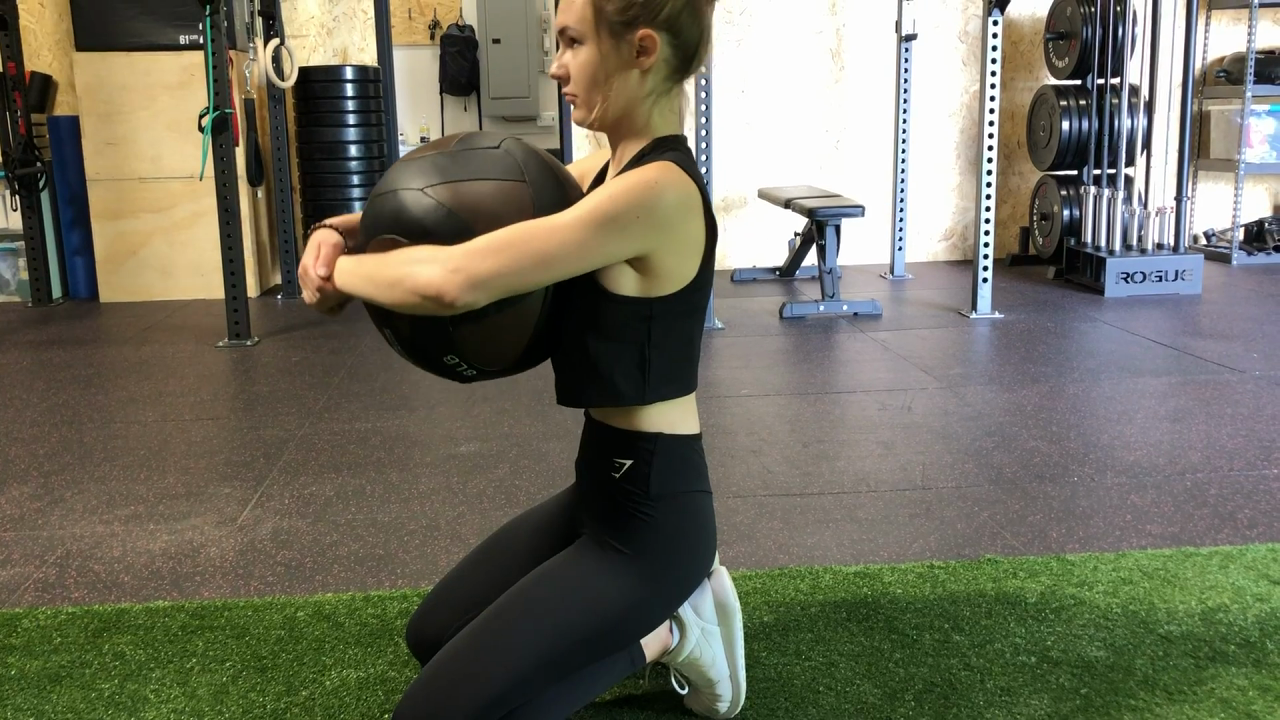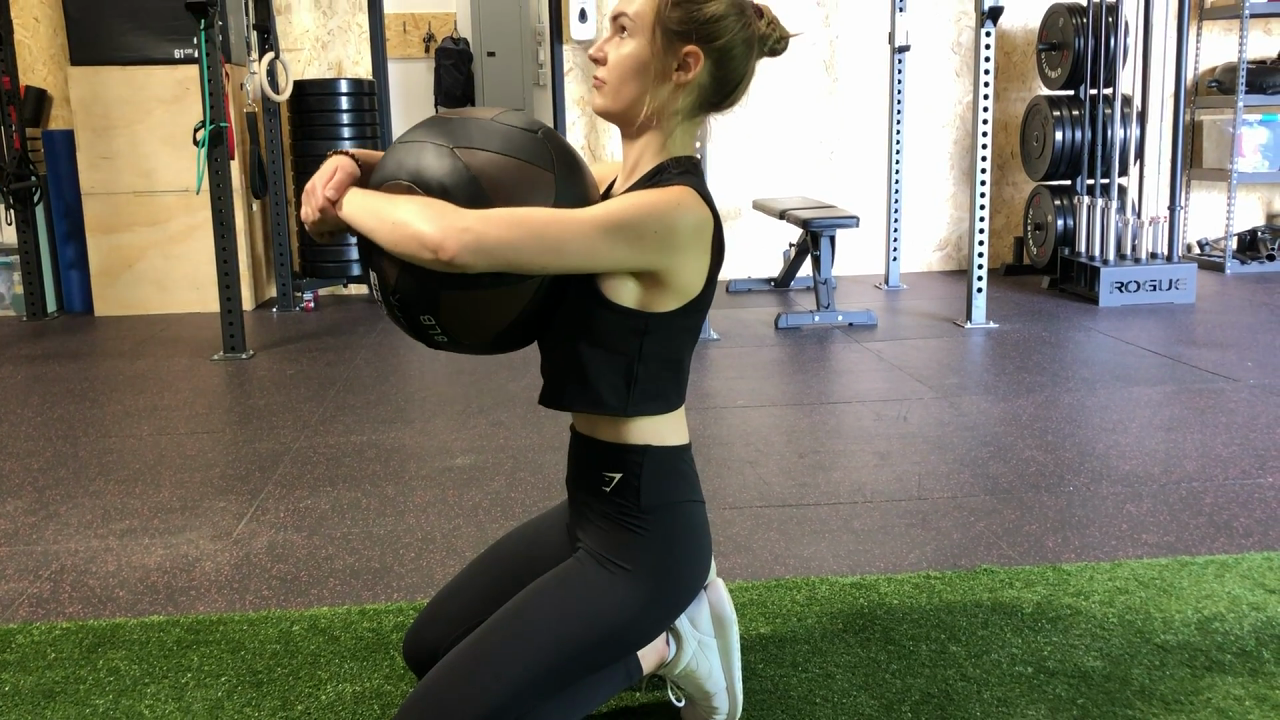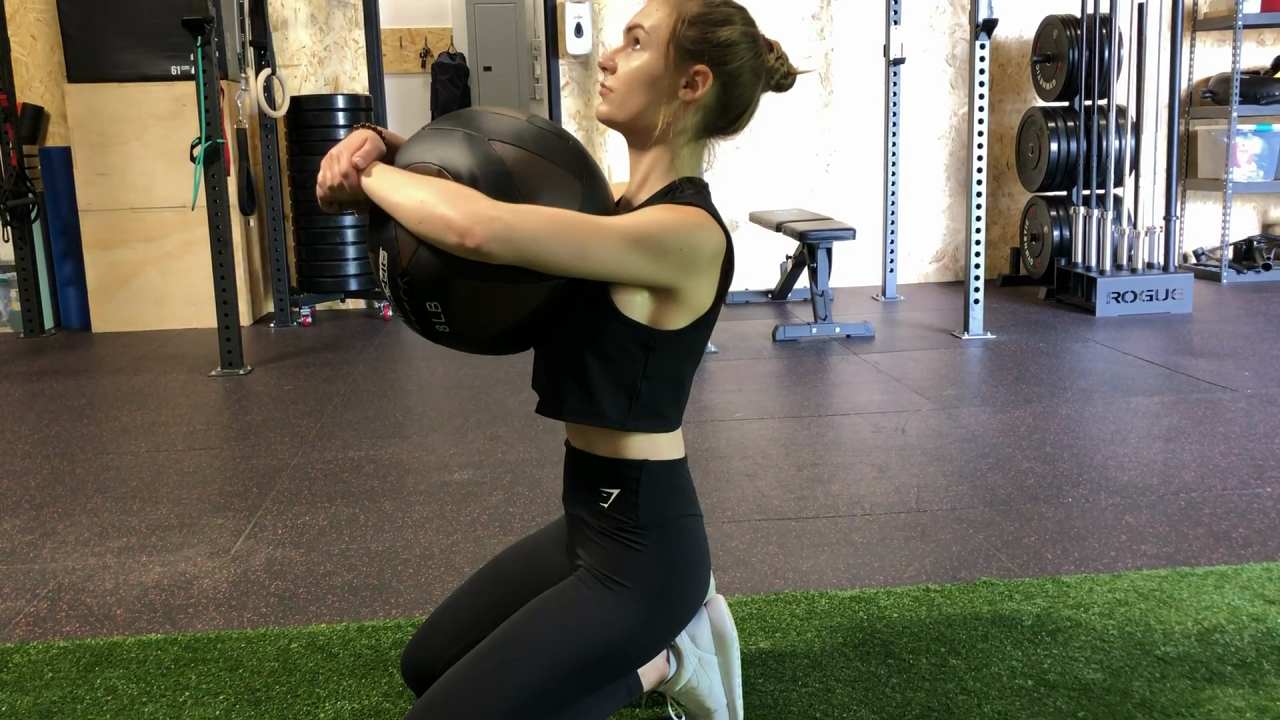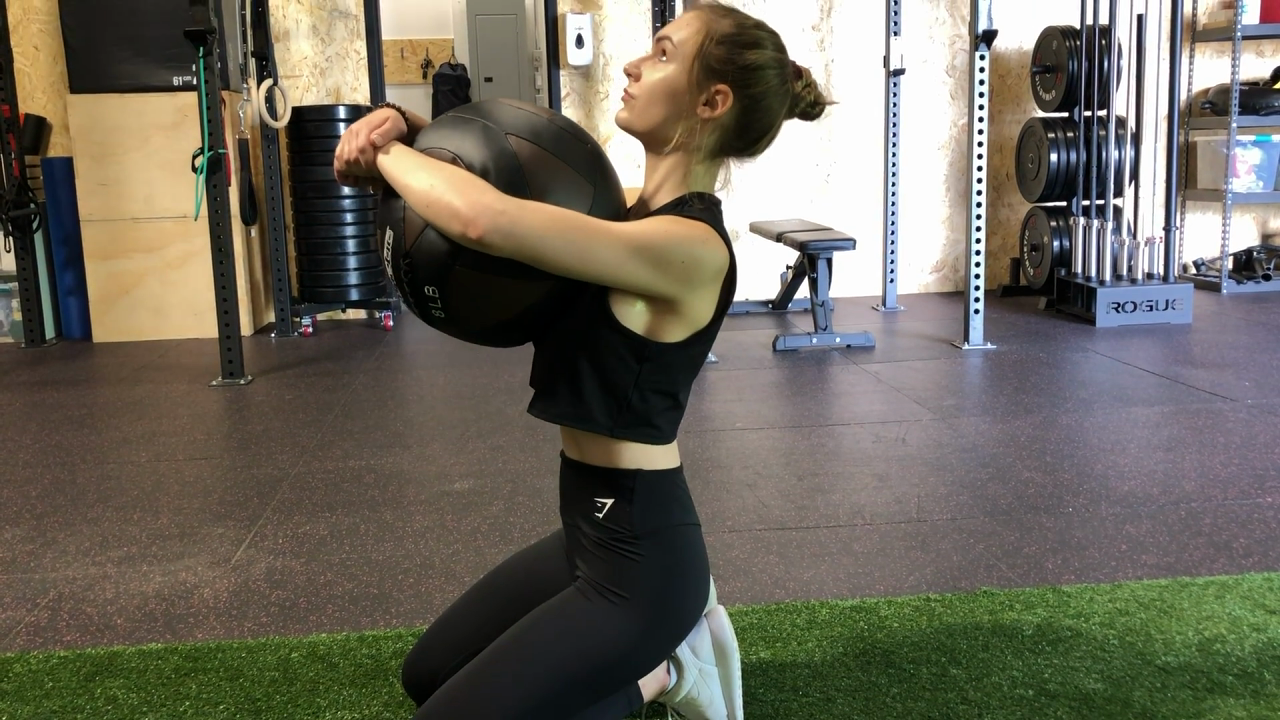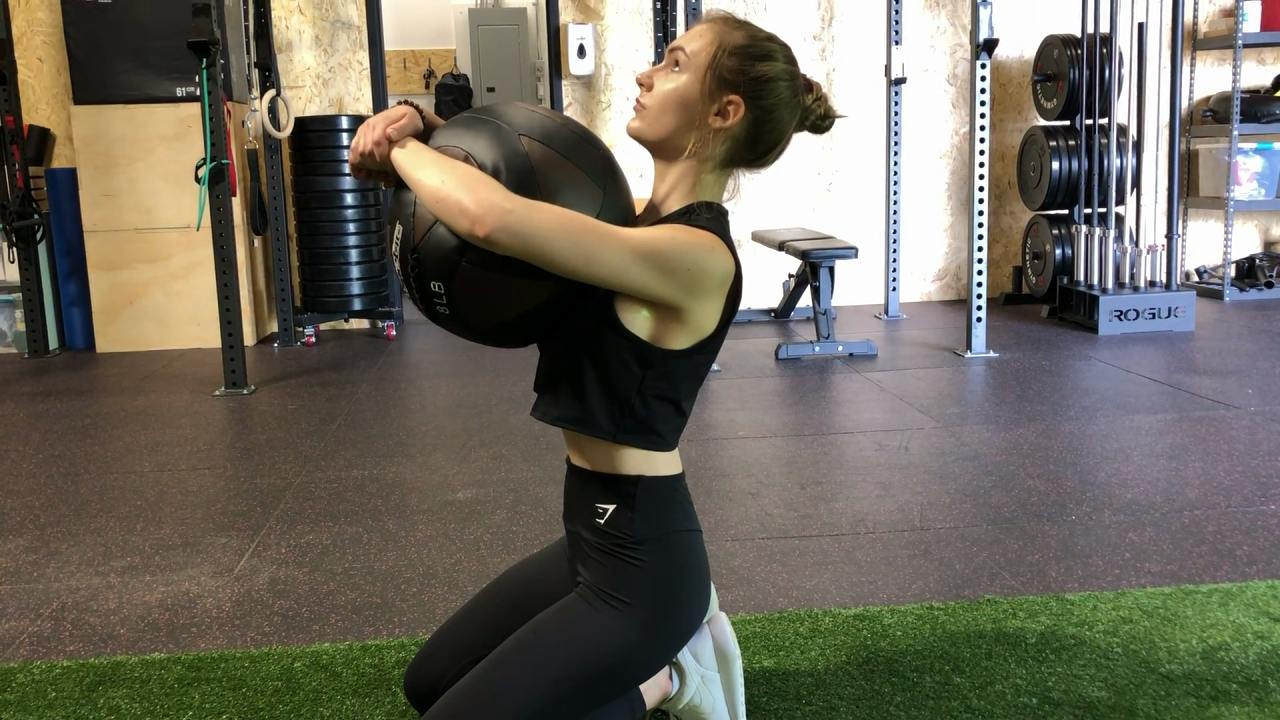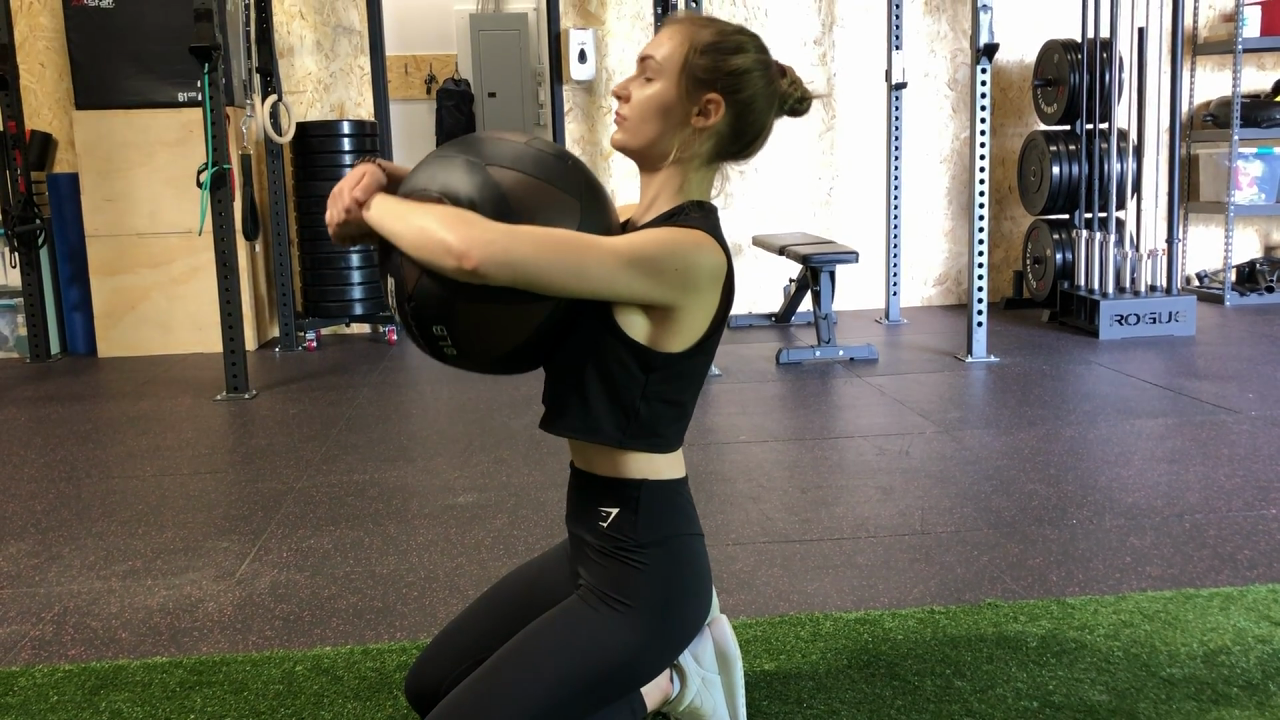
dt=0.7s
person 1, frame 1
left shoulder: (657, 190)
right shoulder: (612, 168)
left elbow: (452, 280)
left wrist: (340, 272)
right wrist: (342, 230)
left hip: (651, 512)
right hip: (607, 484)
right knee: (432, 636)
left ankle: (662, 631)
right ankle: (656, 611)
person 1, frame 2
left shoulder: (672, 212)
right shoulder: (623, 181)
left elbow: (454, 241)
left wrist: (345, 200)
right wrist: (357, 165)
left hip: (644, 525)
right hip: (601, 499)
right knee: (429, 649)
left ankle: (659, 645)
right ankle: (659, 620)
person 1, frame 3
left shoulder: (686, 231)
right shoulder: (628, 203)
left elbow: (478, 228)
left wrist: (370, 176)
right wrist: (379, 143)
left hip: (640, 544)
right hip: (594, 516)
left ankle: (660, 662)
right ankle: (656, 643)
person 1, frame 4
left shoulder: (690, 245)
right shoulder: (642, 209)
left elbow: (483, 221)
left wrist: (383, 155)
right wrist: (402, 124)
left hip: (638, 555)
right hip: (597, 525)
right ankle: (658, 650)
person 1, frame 5
left shoulder: (696, 253)
right shoulder: (649, 218)
left elbow: (489, 217)
right elbow: (511, 183)
left wrist: (399, 149)
right wrist: (419, 124)
left hip: (640, 562)
right hip: (600, 534)
right ankle: (658, 659)
person 1, frame 6
left shoulder: (687, 252)
right shoulder: (642, 222)
left elbow: (475, 251)
right elbow: (496, 211)
left wrist: (373, 208)
right wrist: (386, 178)
left hip: (643, 563)
right hip: (603, 537)
right ankle: (662, 661)
